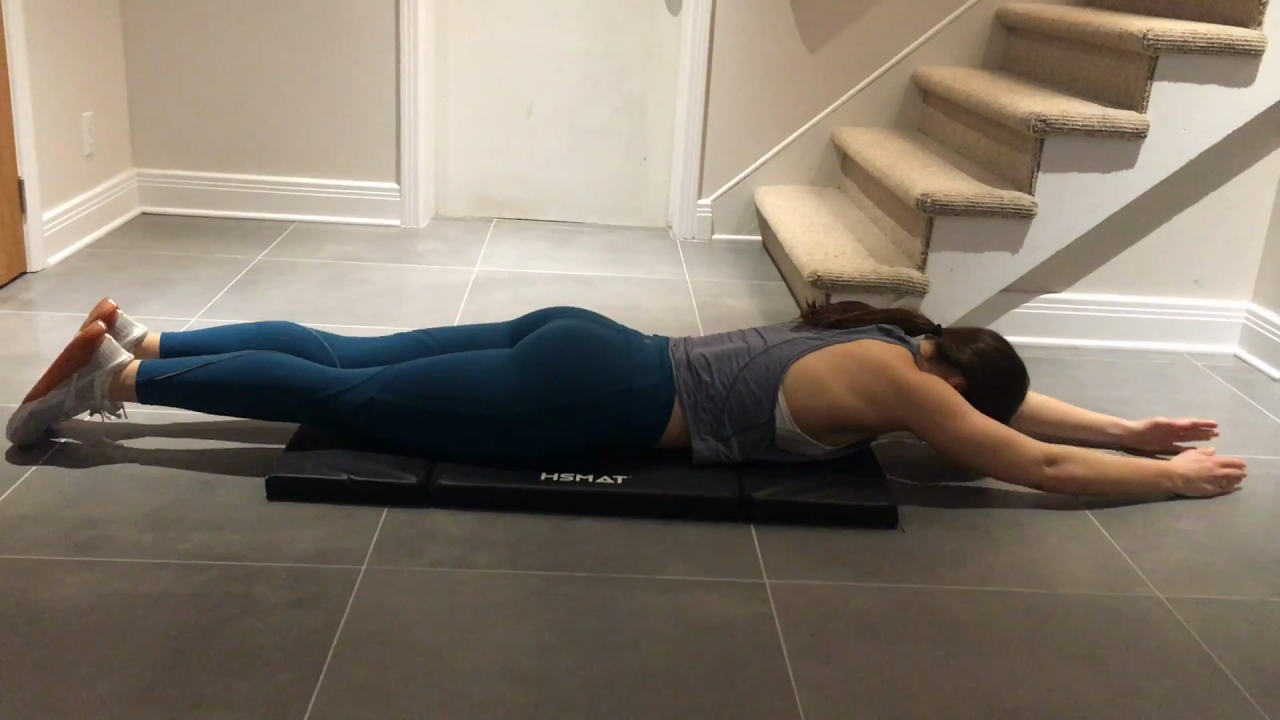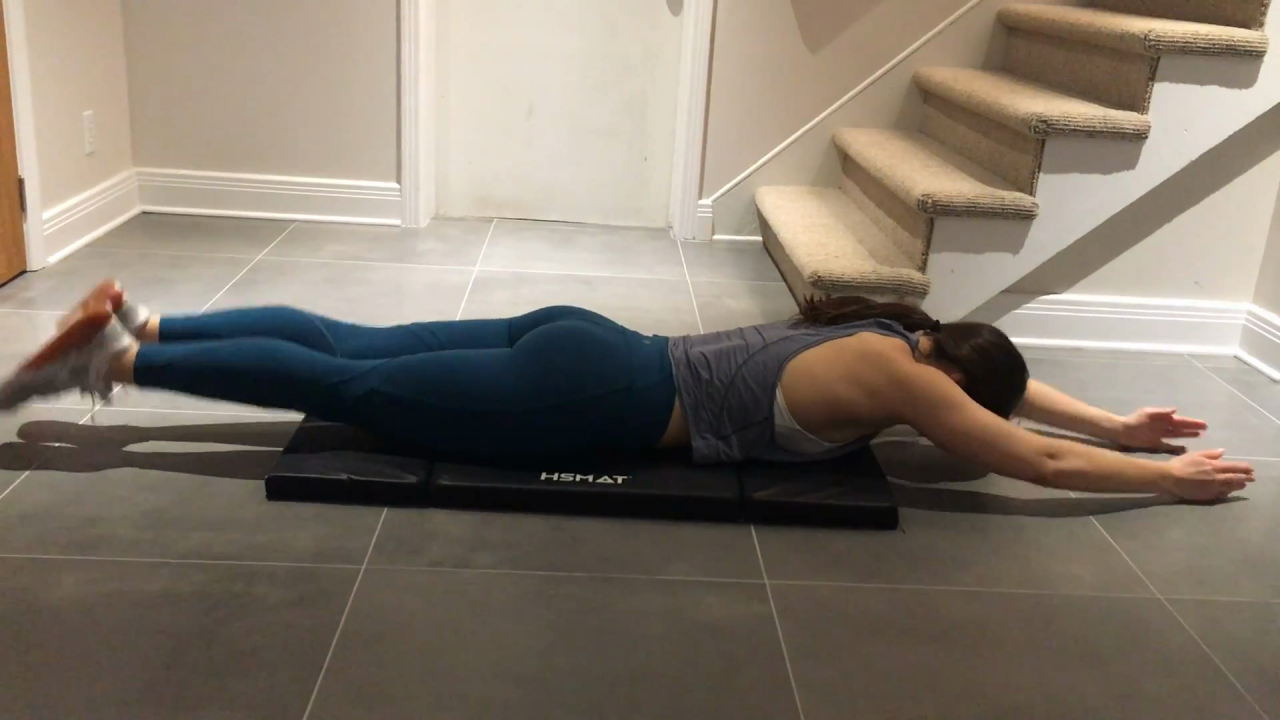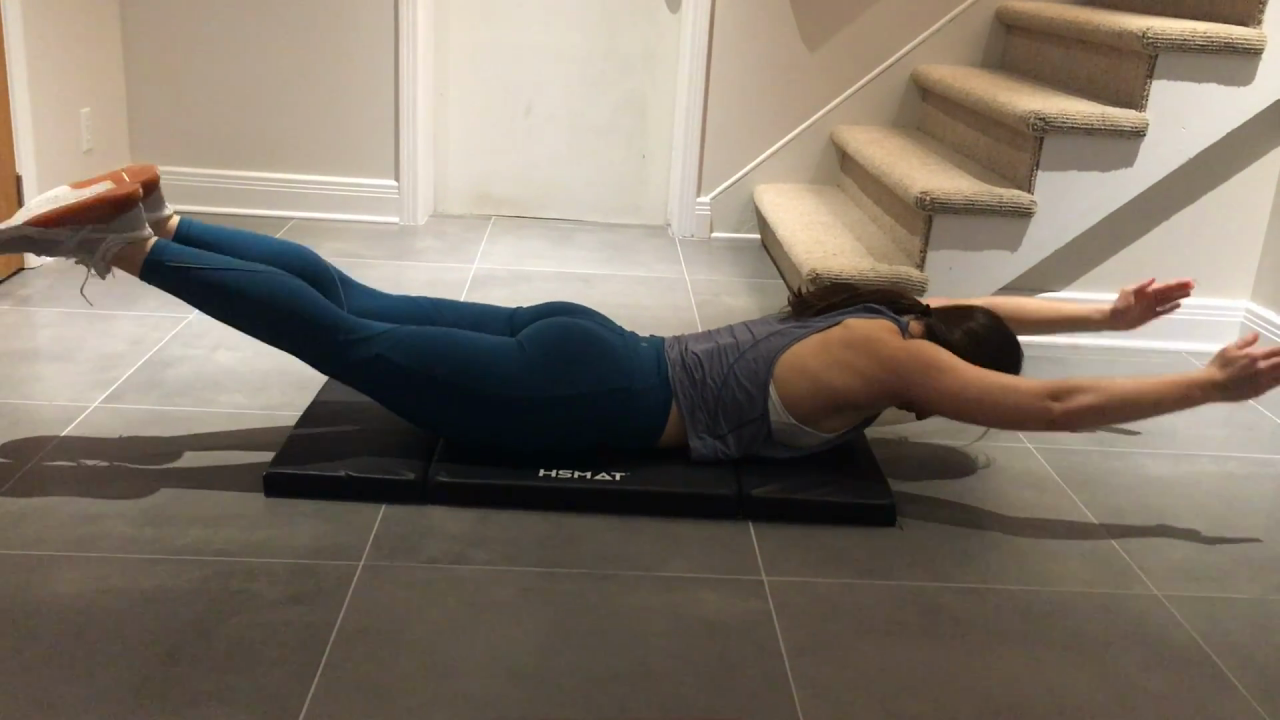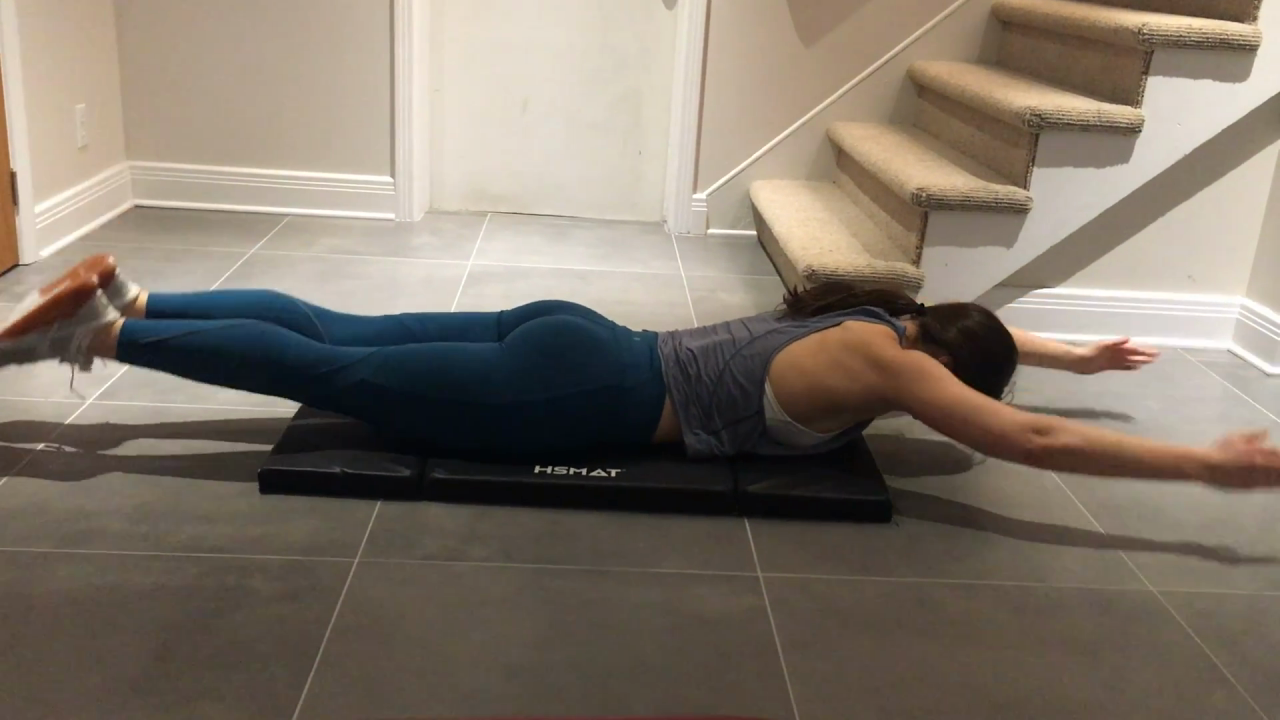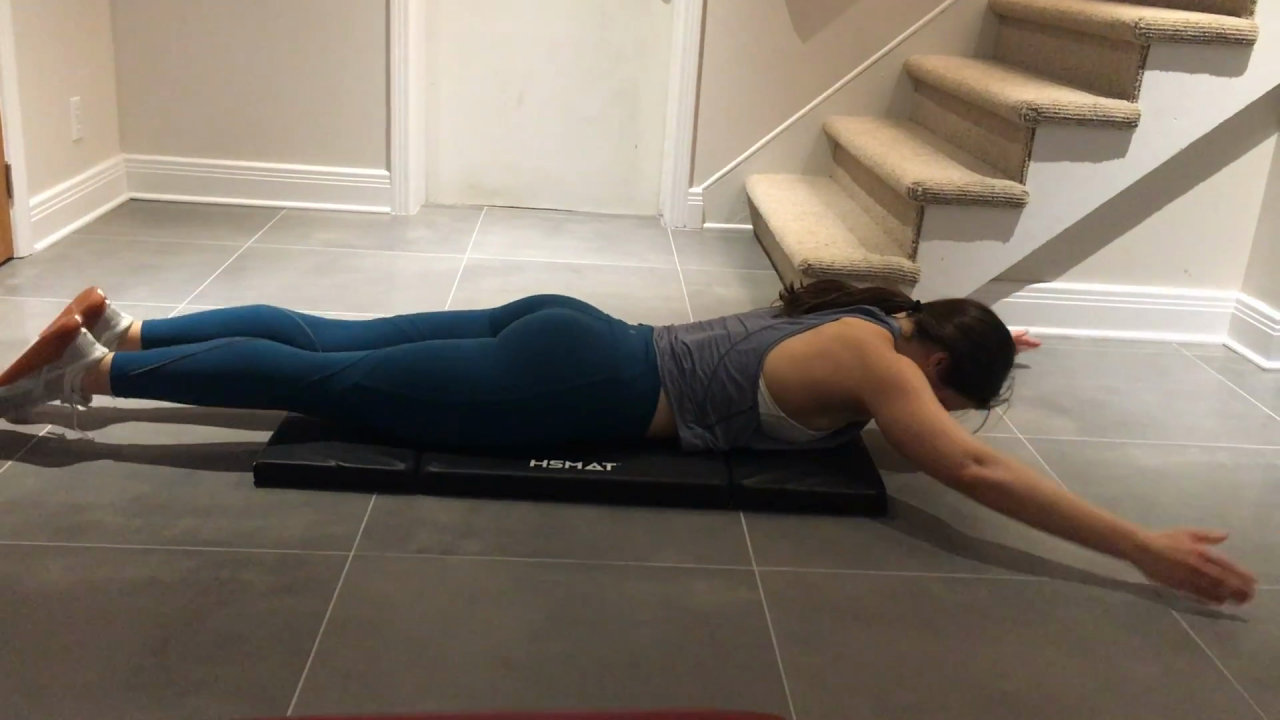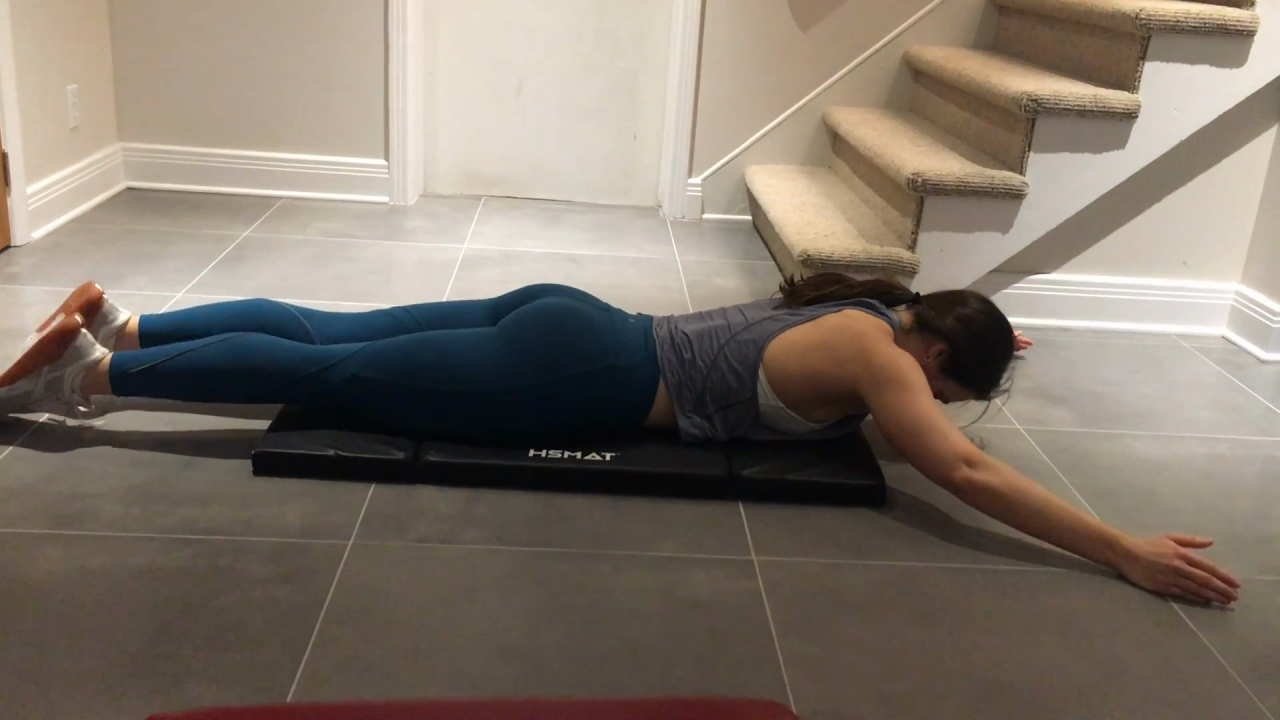
dt=0.3s
person 1, frame 1
left shoulder: (897, 343)
right shoulder: (892, 382)
left elbow: (1007, 396)
right elbow: (1032, 464)
left wrist: (1132, 427)
right wrist: (1175, 479)
left hip: (581, 348)
right hip: (586, 392)
left knee: (349, 357)
right knee: (346, 397)
left ankle: (137, 340)
right ankle: (119, 378)
person 1, frame 2
left shoulder: (895, 336)
right shoulder: (892, 374)
left elbow: (1002, 382)
right elbow: (1032, 458)
left wrist: (1118, 422)
right wrist: (1174, 480)
left hip: (579, 349)
right hip: (587, 398)
left knee: (351, 348)
right knee: (348, 385)
left ankle: (136, 323)
right ankle: (117, 357)
person 1, frame 3
left shoulder: (887, 316)
right shoulder: (887, 359)
left elbow: (985, 309)
right elbow: (1045, 404)
left wrist: (1109, 313)
left hip: (577, 346)
right hip: (583, 399)
left knee: (350, 307)
right knee: (344, 342)
left ankle: (155, 223)
right ankle: (131, 242)
person 1, frame 4
left shoulder: (880, 320)
right shoulder: (881, 363)
left elbow: (971, 345)
right elbow: (1027, 440)
left wrist: (1075, 352)
left hip: (568, 347)
right hip: (576, 398)
left knee: (337, 335)
right knee: (336, 374)
left ankle: (124, 299)
person 1, frame 5
left shoulder: (868, 319)
right shoulder: (875, 368)
right elbow: (978, 470)
left wrist: (990, 337)
right wrist: (1142, 546)
left hip: (565, 339)
right hip: (571, 386)
left knee: (332, 341)
right knee: (330, 379)
left ankle: (114, 331)
person 1, frame 6
left shoulder: (870, 309)
right shoulder: (876, 357)
right elbow: (967, 472)
left wrist: (979, 332)
right wrist: (1127, 553)
left hip: (564, 323)
right hip: (572, 375)
left knee: (329, 334)
right knee: (331, 374)
left ankle: (116, 326)
